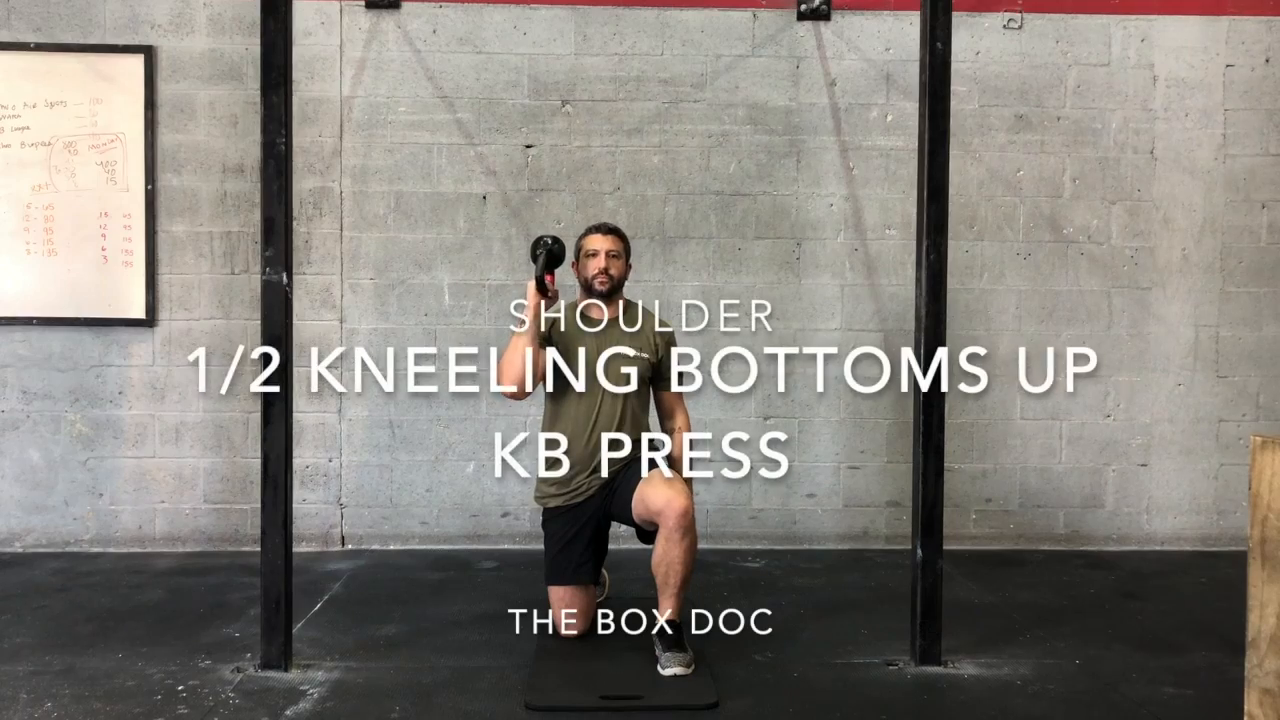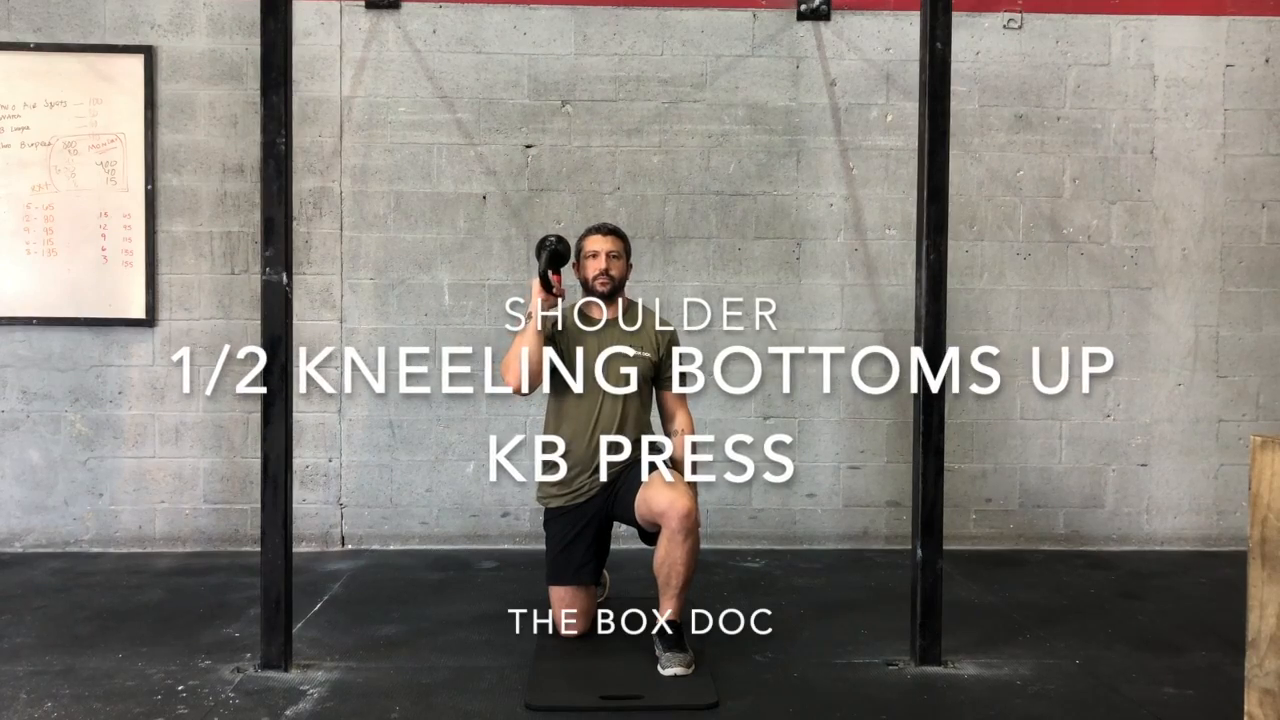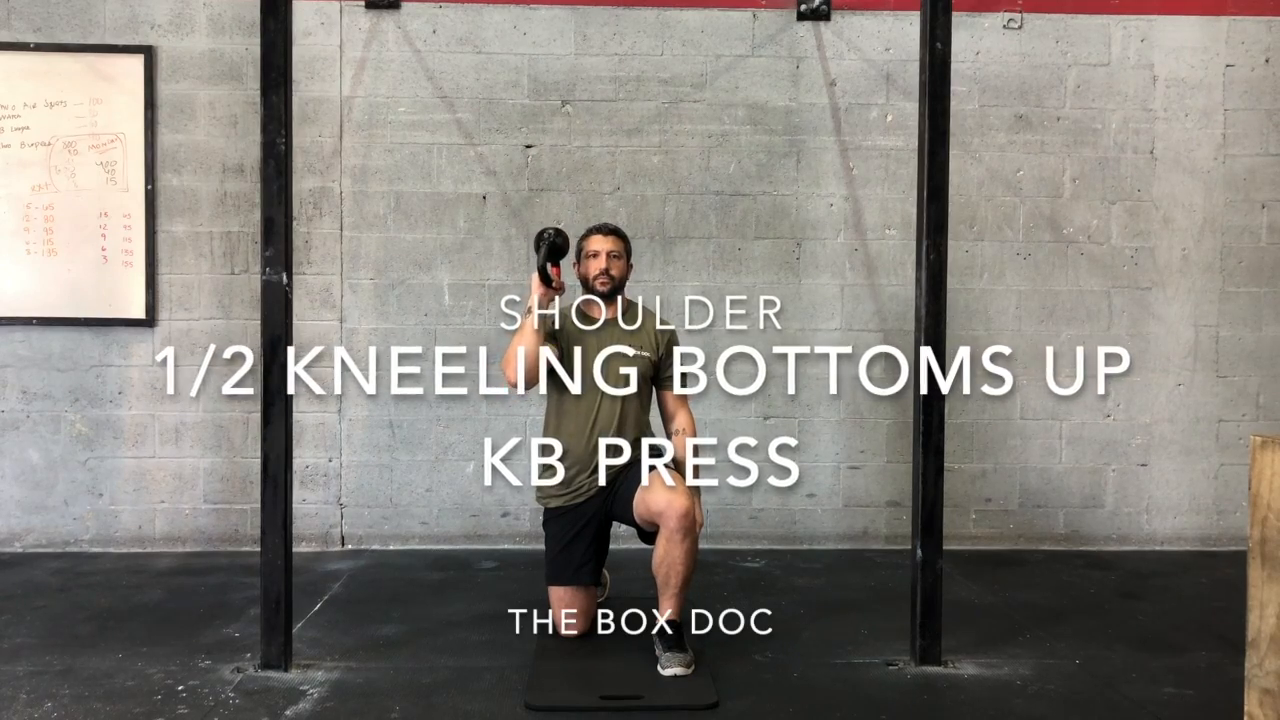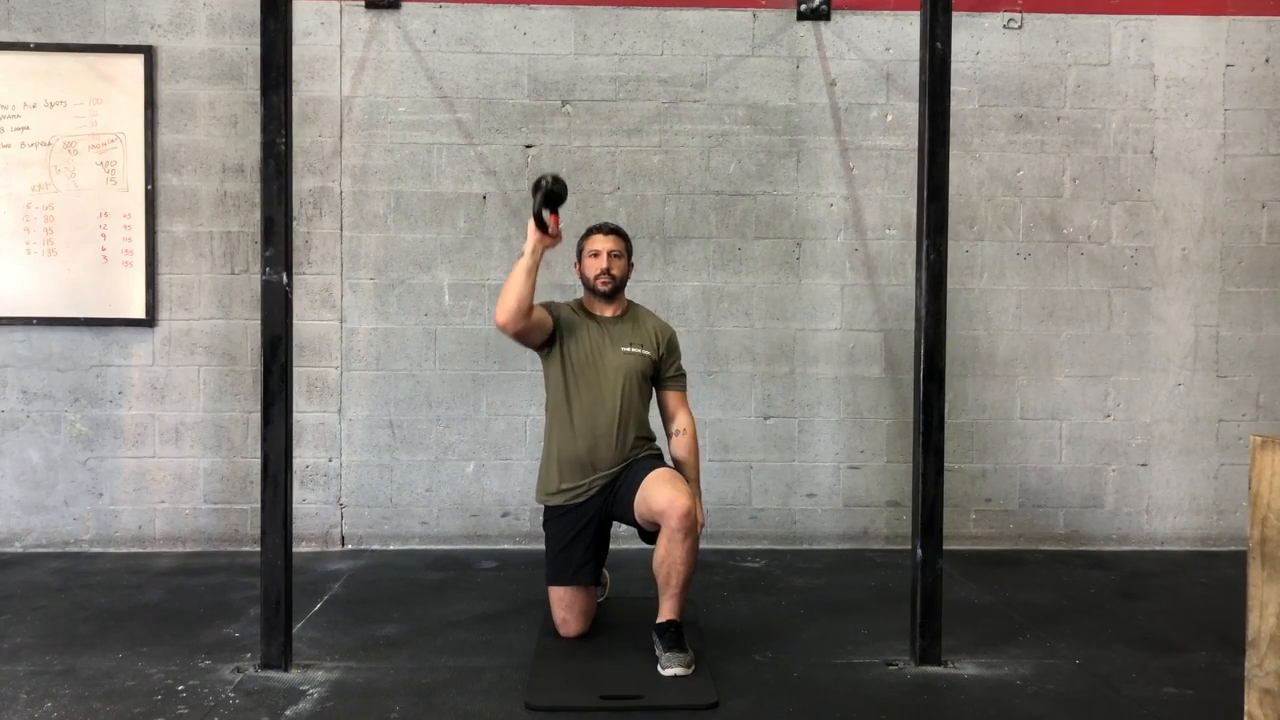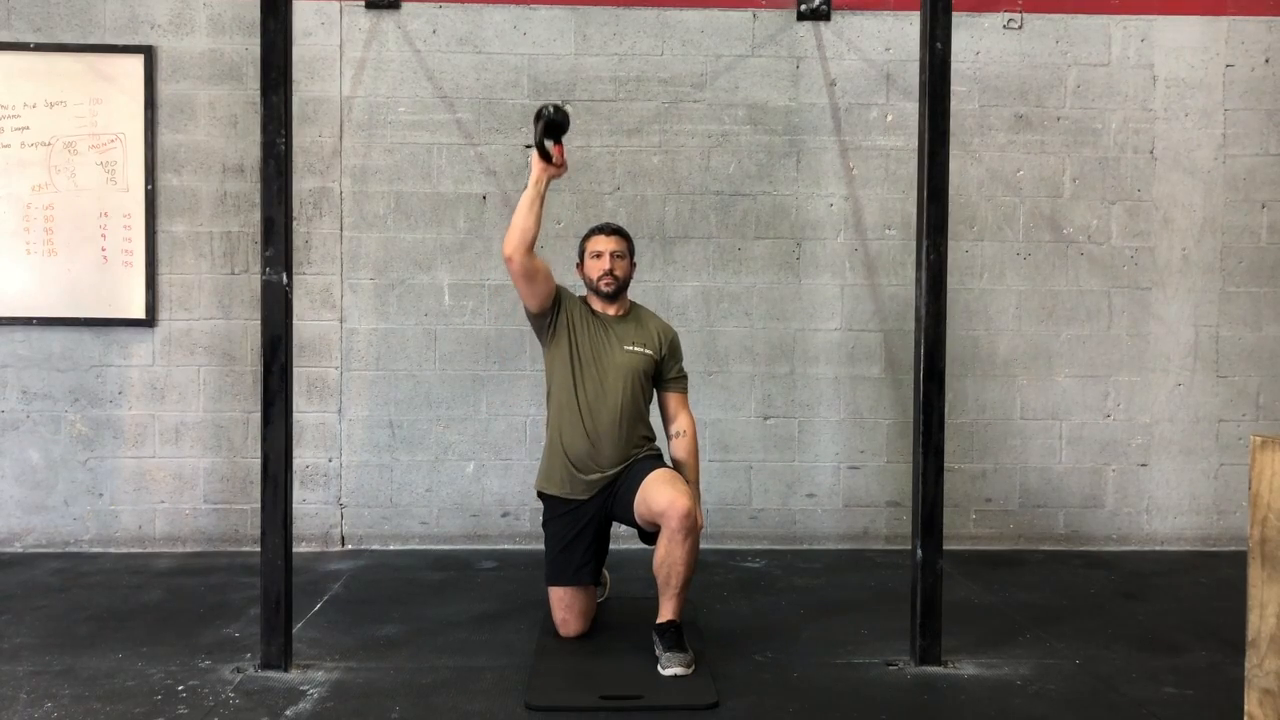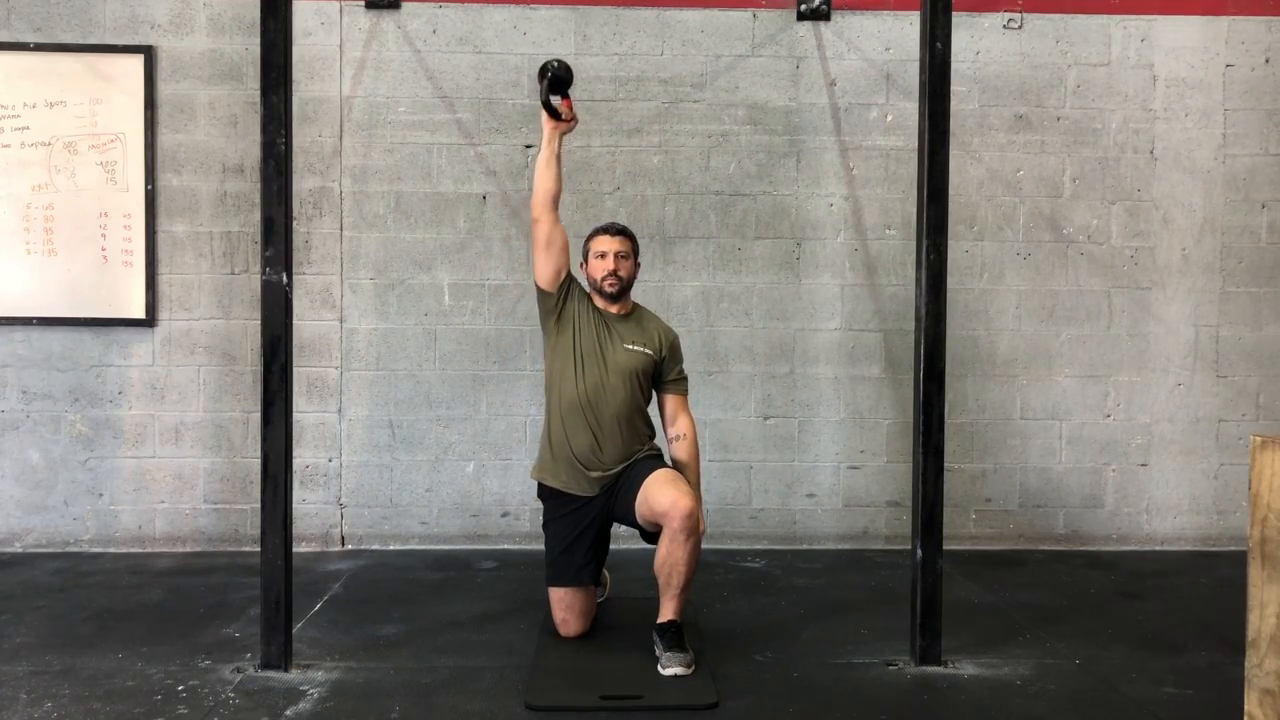
dt=0.7s
person 1, frame 1
left shoulder: (655, 331)
right shoulder: (553, 325)
left elbow: (674, 415)
right elbow: (514, 386)
left wrist: (683, 484)
right wrist: (533, 311)
left hip: (630, 467)
right hip: (567, 486)
left knee: (677, 508)
right knee: (571, 627)
left ankle: (668, 627)
right ankle: (592, 580)
person 1, frame 2
left shoulder: (657, 331)
right shoulder: (555, 324)
left elbow: (676, 415)
right elbow: (516, 382)
left wrist: (688, 485)
right wrist: (537, 308)
left hip: (632, 468)
right hip: (569, 486)
left knee: (681, 510)
right knee: (571, 627)
left ankle: (668, 627)
right ankle: (593, 580)
person 1, frame 3
left shoulder: (656, 331)
right shoulder: (556, 324)
left elbow: (677, 416)
right elbow: (517, 376)
left wrist: (691, 488)
right wrist: (538, 302)
left hip: (632, 469)
right hip: (568, 485)
left knee: (678, 510)
right knee: (570, 627)
left ankle: (668, 626)
right ankle: (593, 580)
person 1, frame 4
left shoulder: (657, 332)
right shoulder: (557, 320)
left elbow: (678, 418)
right elbow: (508, 320)
left wrist: (693, 490)
right wrist: (534, 247)
left hip: (634, 468)
right hip: (569, 486)
left knee: (680, 510)
right knee: (571, 628)
left ankle: (668, 627)
right ankle: (594, 579)
person 1, frame 5
left shoulder: (658, 333)
right shoulder: (558, 316)
left elbow: (679, 421)
right elbow: (515, 255)
left wrist: (693, 494)
right wrist: (540, 179)
left hip: (635, 468)
right hip: (569, 485)
left knee: (679, 511)
right knee: (570, 626)
left ankle: (668, 628)
right ankle: (594, 578)
person 1, frame 6
left shoulder: (659, 336)
right shoulder: (562, 307)
left elbow: (678, 422)
right elbow: (543, 216)
left wrist: (695, 497)
right wrist: (552, 137)
left hip: (635, 469)
right hip: (568, 484)
left knee: (680, 512)
right knee: (571, 626)
left ankle: (667, 626)
right ankle: (593, 576)
